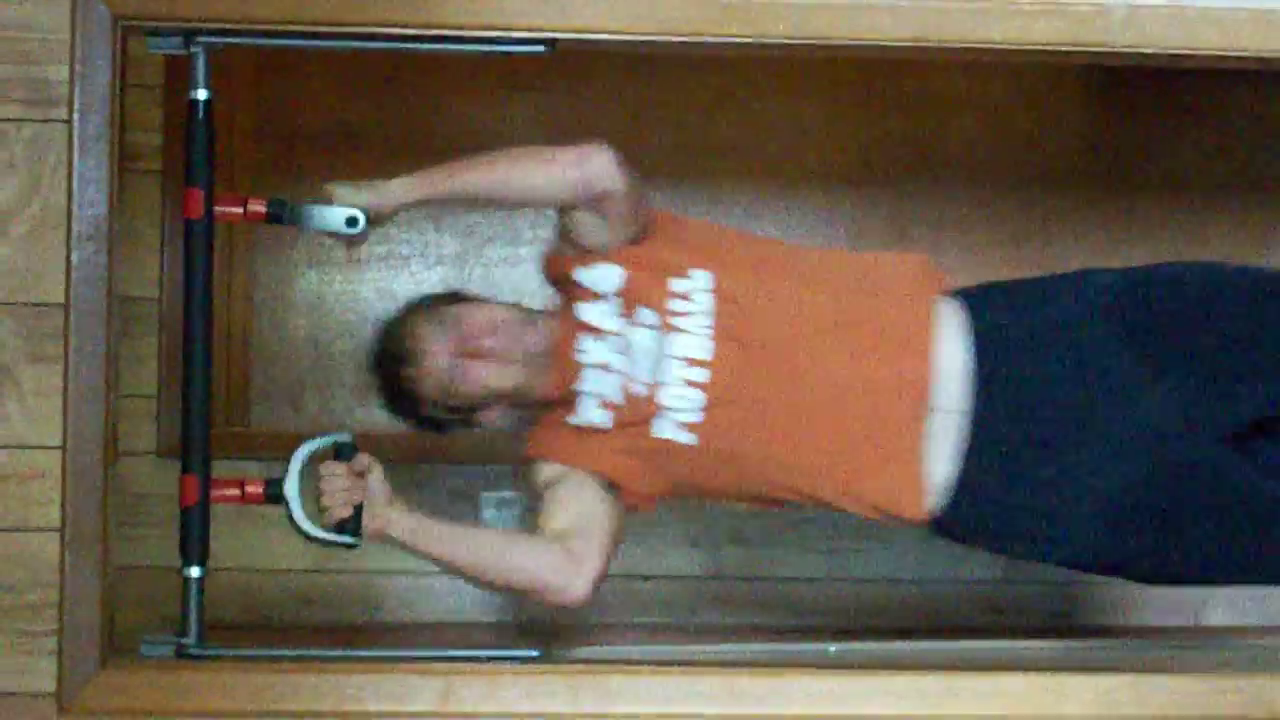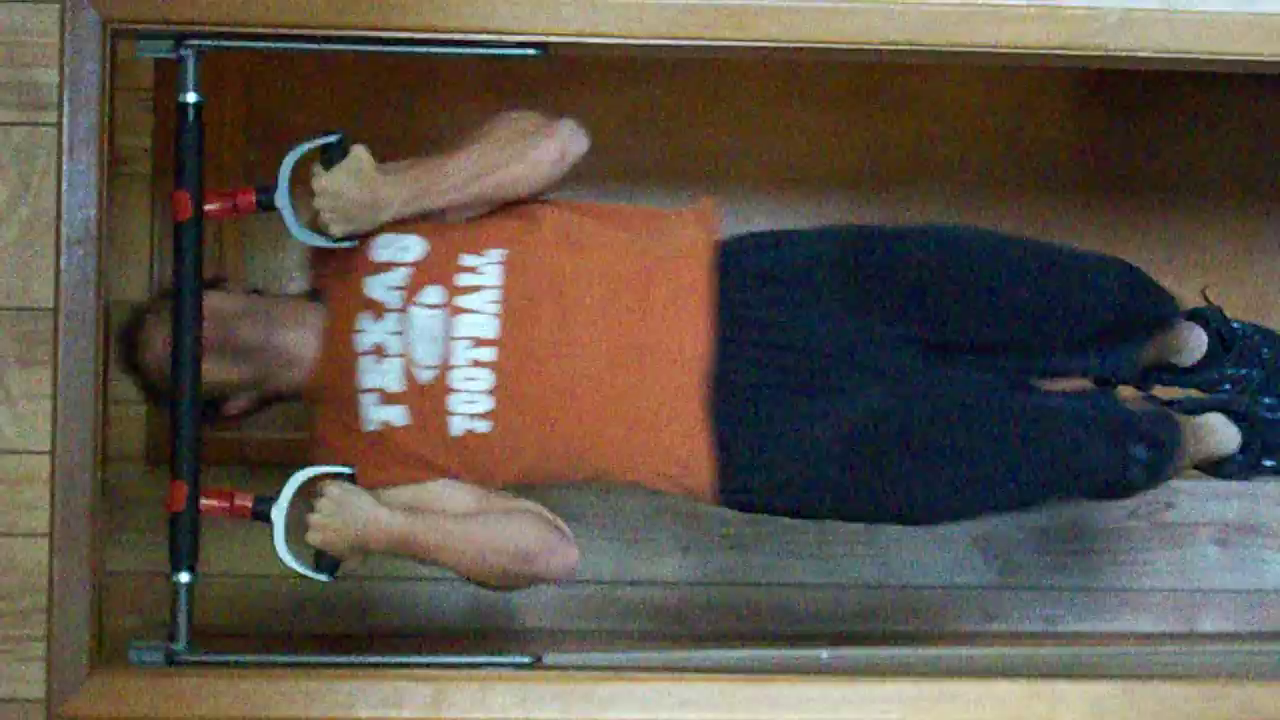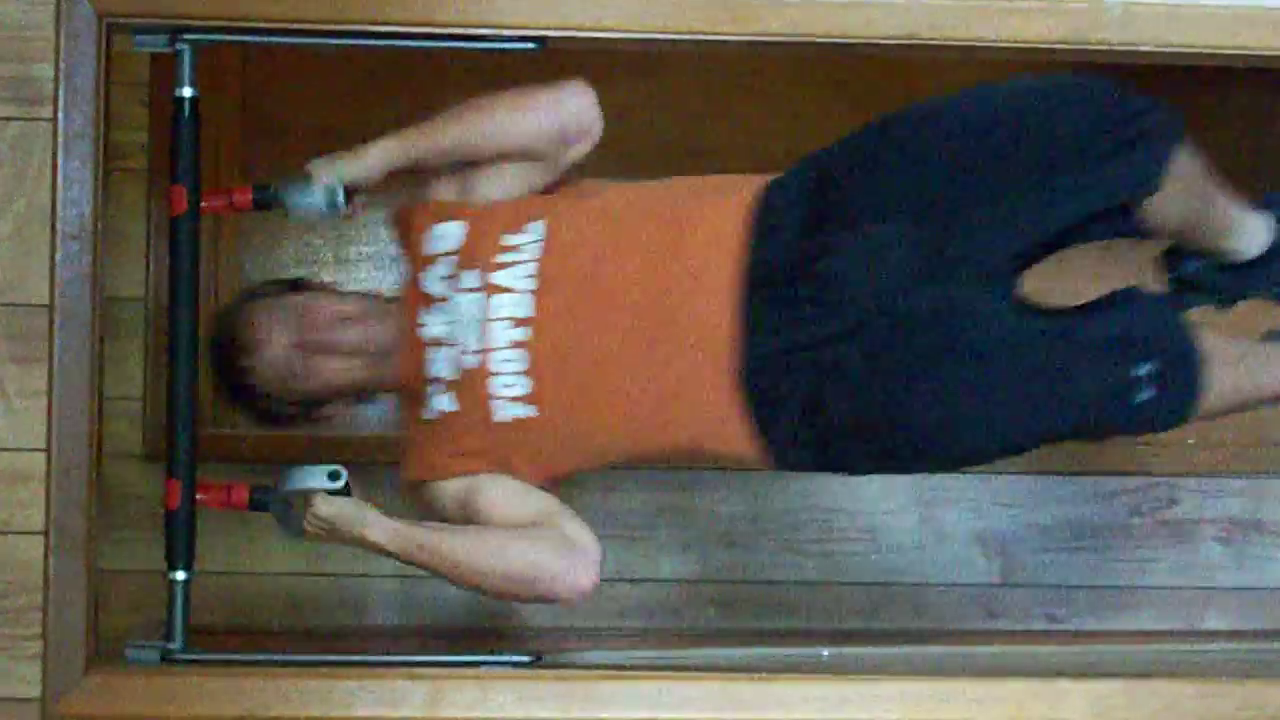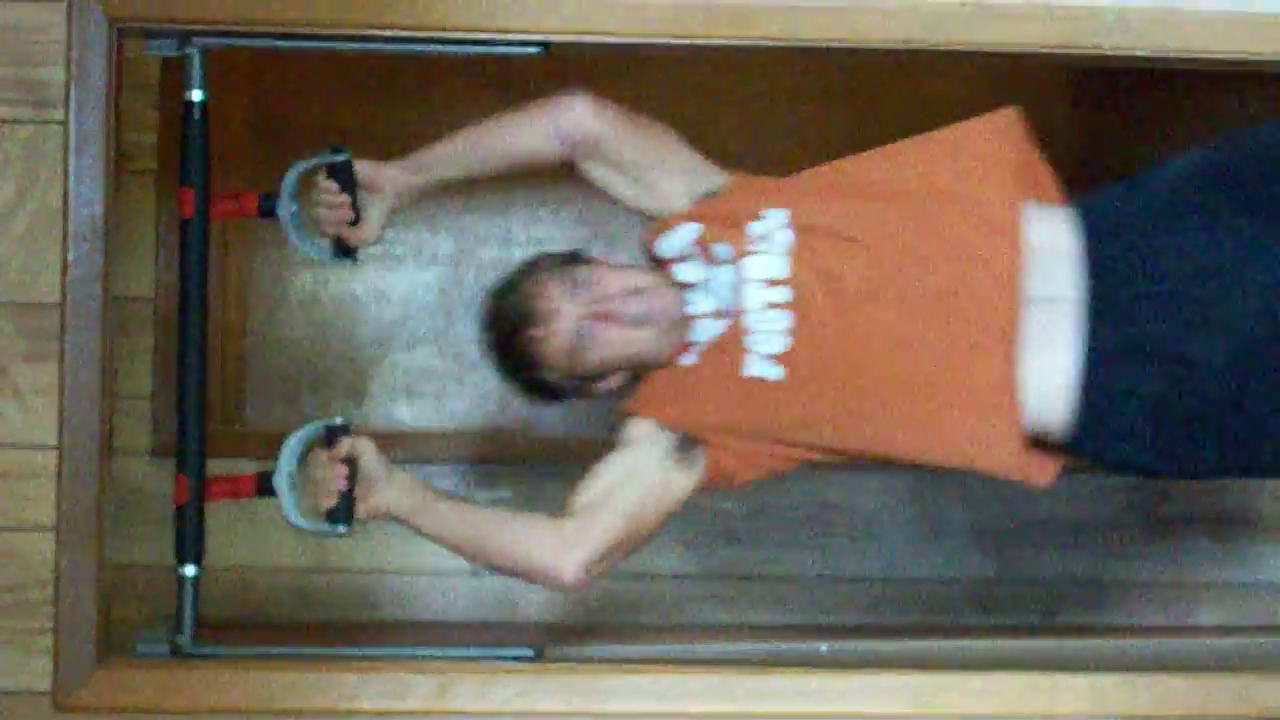
dt=0.4s
person 1, frame 1
left shoulder: (590, 254)
right shoulder: (579, 453)
left elbow: (597, 168)
right elbow: (571, 574)
left wrist: (395, 190)
right wrist: (394, 522)
left hip: (961, 331)
right hip: (985, 482)
person 1, frame 2
left shoulder: (350, 235)
right shoulder: (368, 450)
left elbow: (551, 139)
right elbow: (547, 550)
left wrist: (394, 197)
right wrist: (382, 532)
left hip: (738, 281)
right hip: (747, 437)
left knee: (1077, 296)
right knee: (1064, 443)
person 1, frame 3
left shoulder: (442, 221)
right shoulder: (451, 457)
left elbow: (572, 108)
right elbow: (569, 568)
left wrist: (373, 159)
right wrist: (370, 528)
left hip: (799, 226)
right hip: (811, 392)
left knee: (1093, 123)
right knee: (1119, 371)
person 1, frame 4
left shoulder: (695, 226)
right shoulder: (681, 424)
left elbow: (578, 121)
right elbow: (568, 551)
left wrist: (401, 175)
right wrist: (394, 494)
